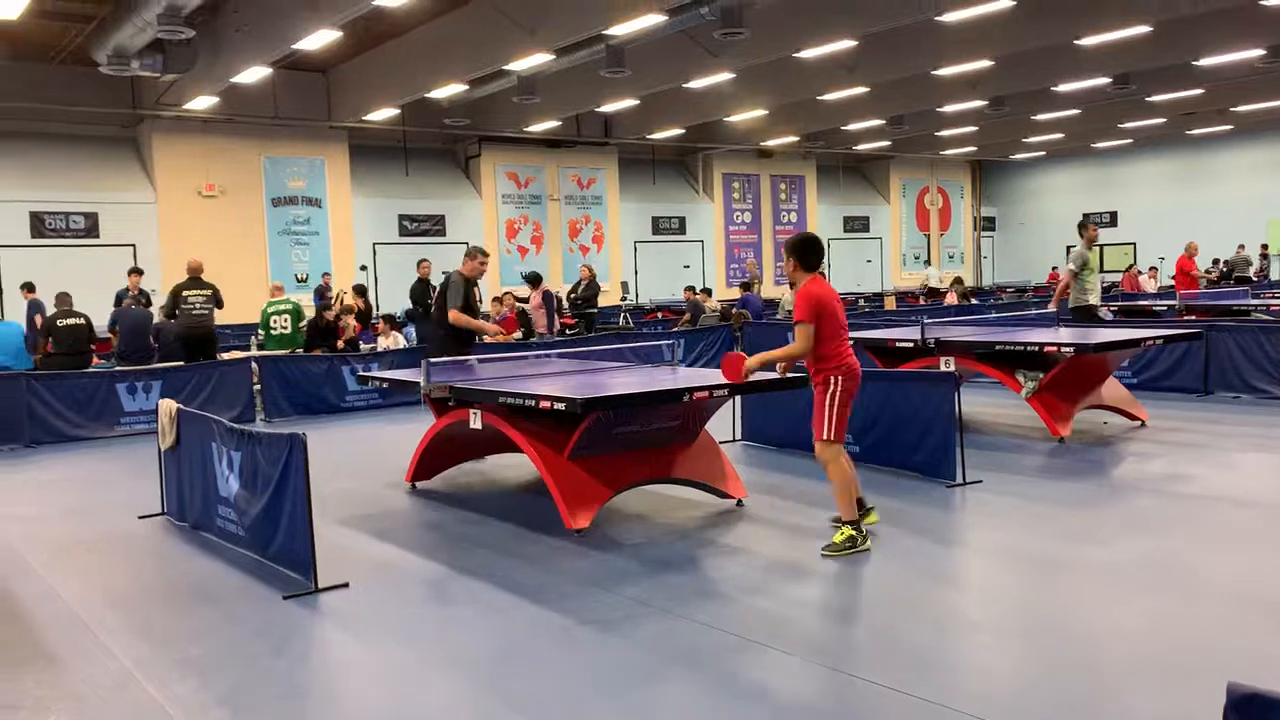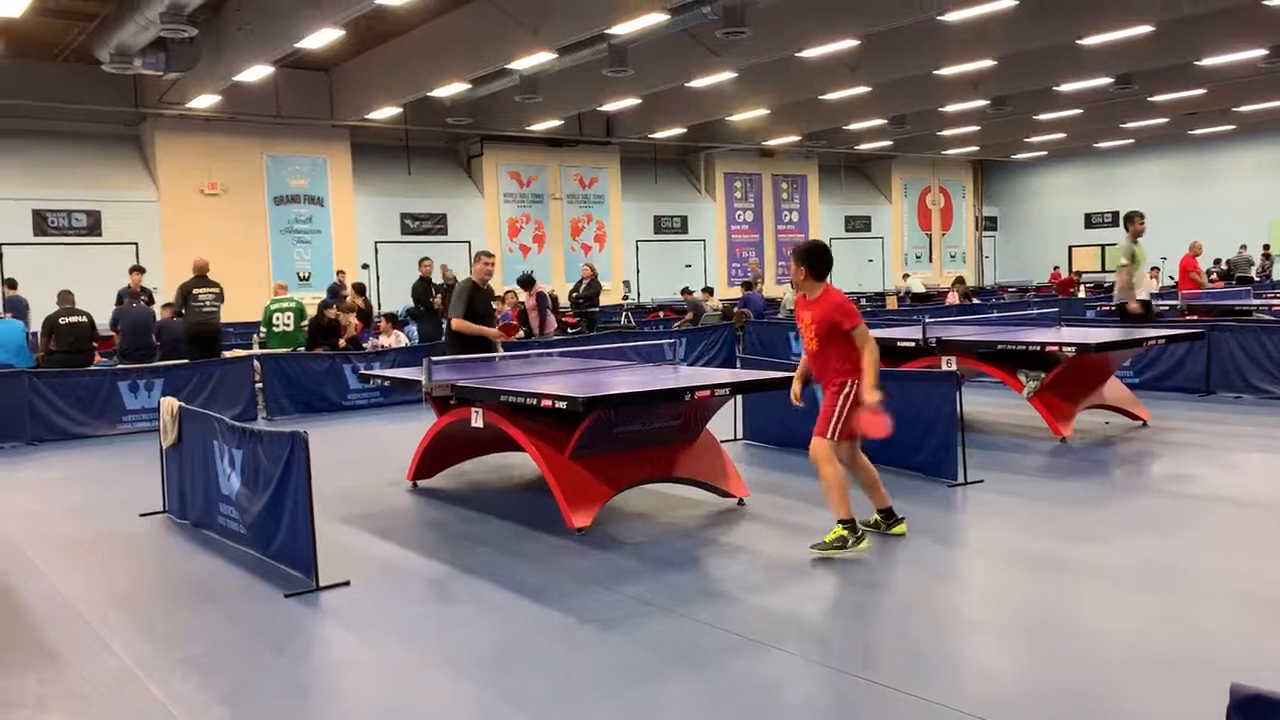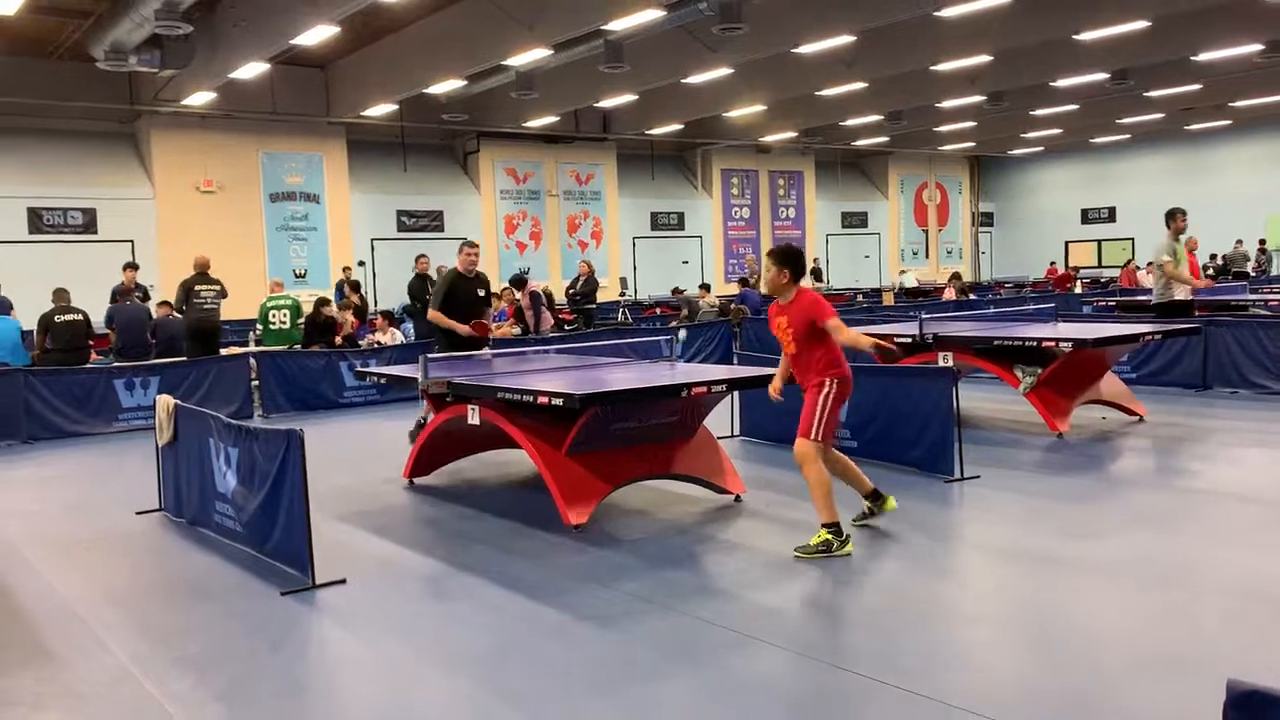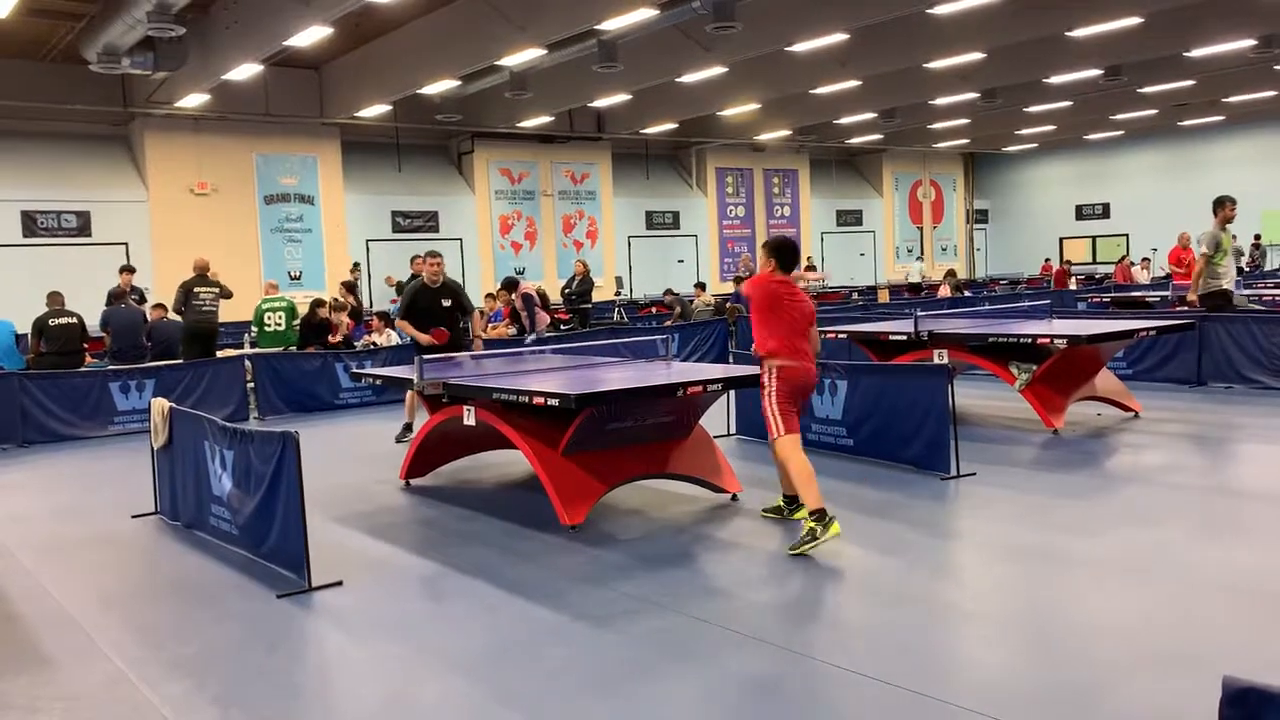
dt=0.3s
person 1, frame 1
left shoulder: (807, 294)
right shoulder: (822, 289)
left elbow: (803, 347)
left wrist: (762, 359)
right wrist: (789, 359)
left hip: (834, 378)
right hip: (835, 375)
left knee: (828, 452)
right knee: (831, 449)
left ankle: (854, 531)
right ankle: (859, 507)
person 1, frame 2
left shoulder: (837, 303)
right shoulder: (802, 302)
left elbow: (868, 344)
left wrist: (869, 387)
right wrist: (798, 379)
left hip: (847, 384)
right hip: (831, 384)
left knee: (821, 451)
right knee: (848, 454)
left ankle: (848, 531)
right ankle: (889, 517)
person 1, frame 3
left shoulder: (811, 302)
right shoulder: (775, 309)
left elbow: (842, 333)
left wrist: (862, 341)
right wrist: (779, 378)
left hip: (829, 382)
right hip: (813, 384)
left knee: (805, 452)
right knee: (822, 452)
left ankle: (833, 535)
right ankle: (876, 499)
person 1, frame 4
left shoulder: (760, 284)
right shoulder: (803, 300)
left elbow: (748, 288)
right elbow: (812, 347)
left hip: (779, 373)
right hip: (806, 373)
left knee: (787, 447)
right knee: (785, 438)
left ankle: (820, 518)
right ankle: (792, 501)
